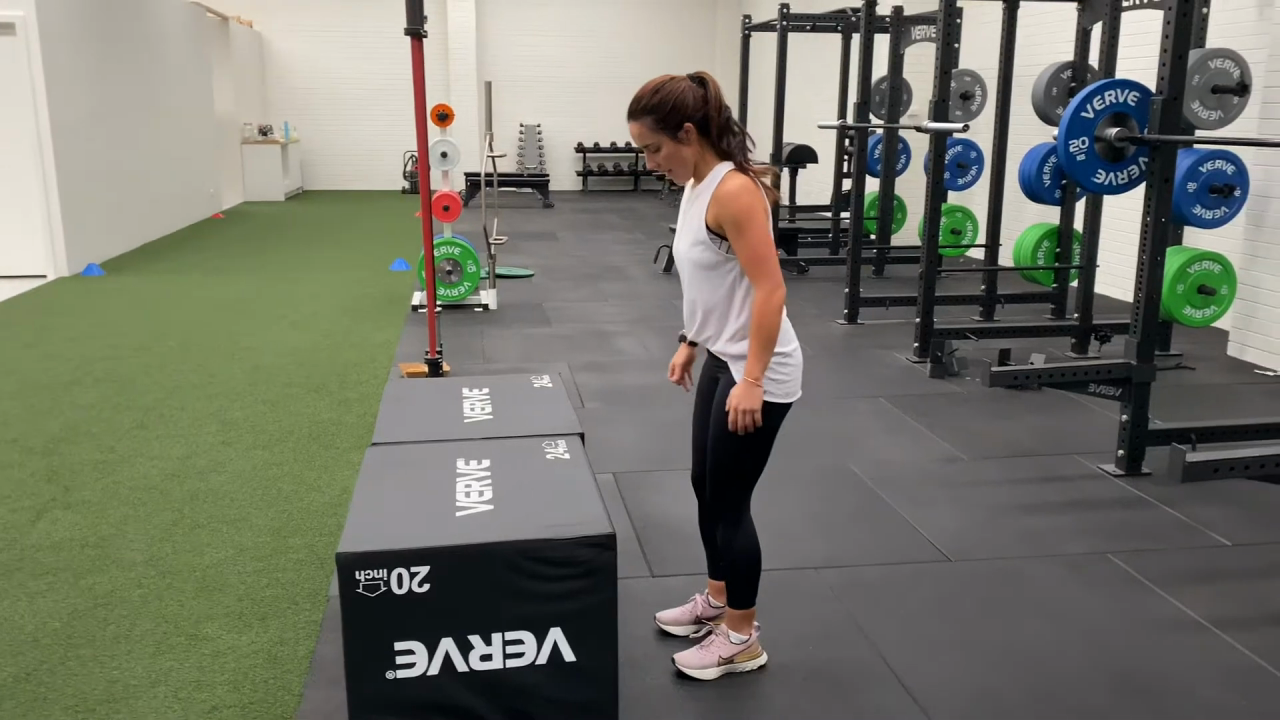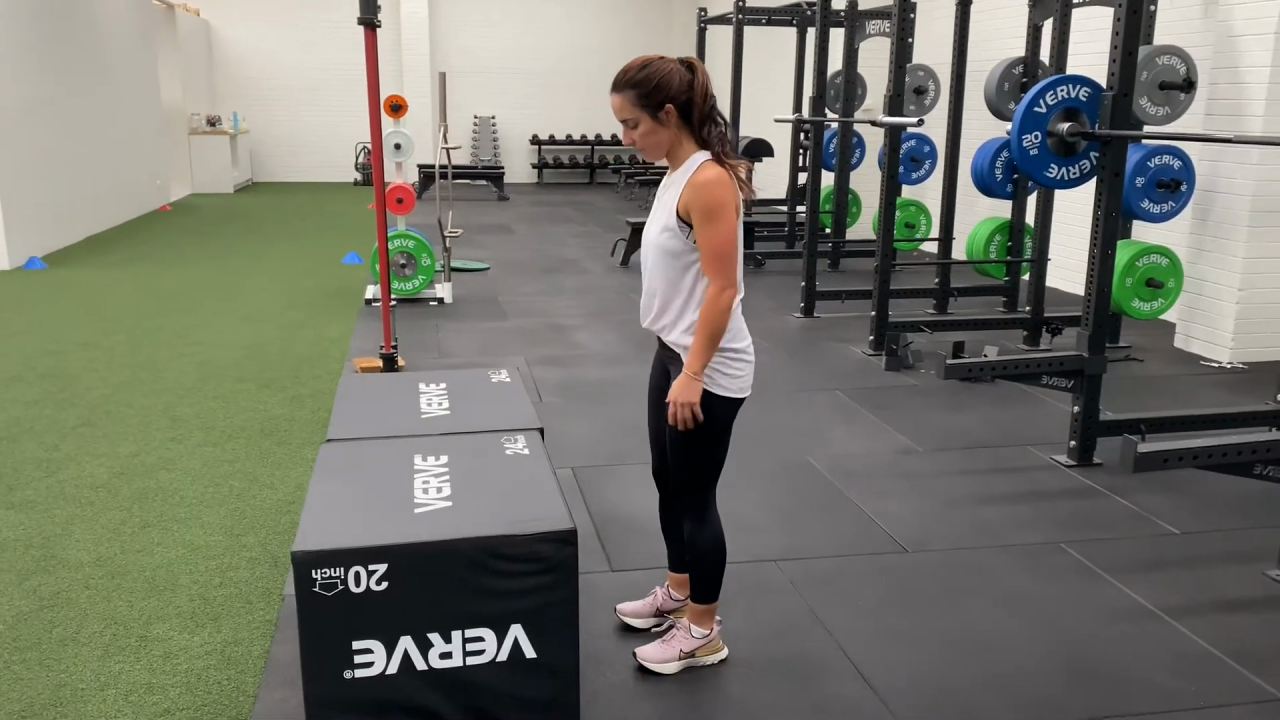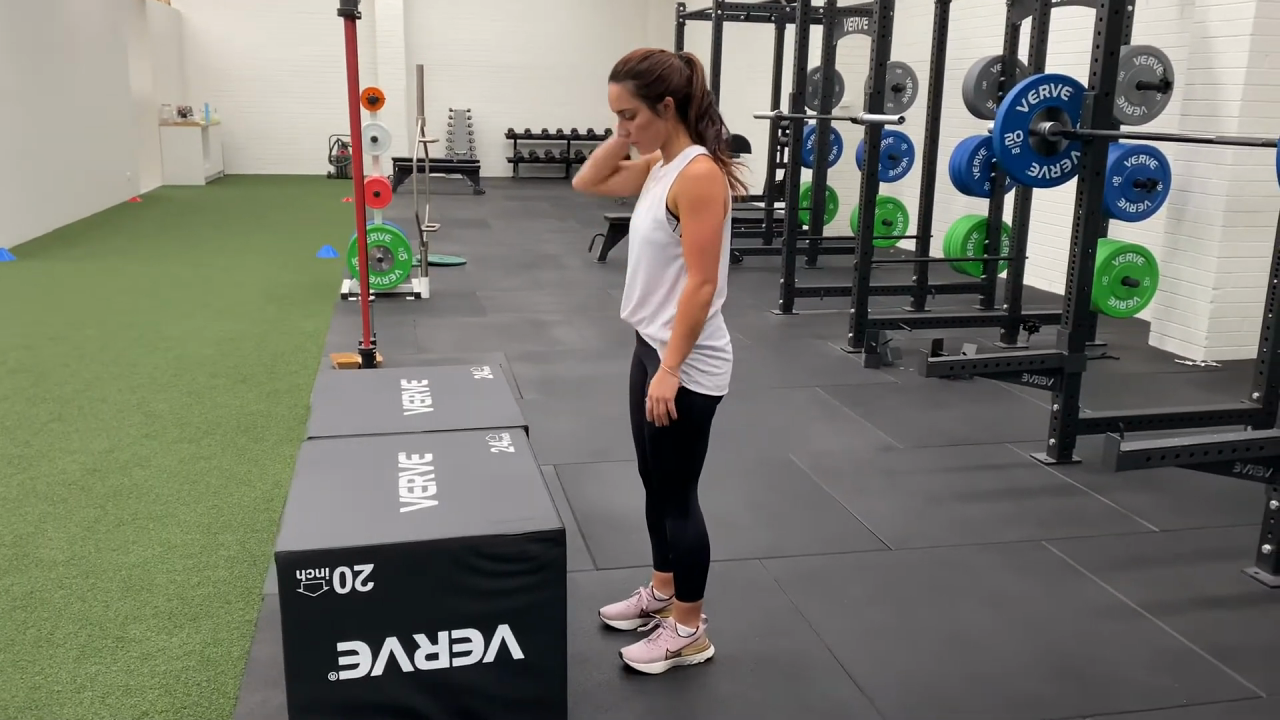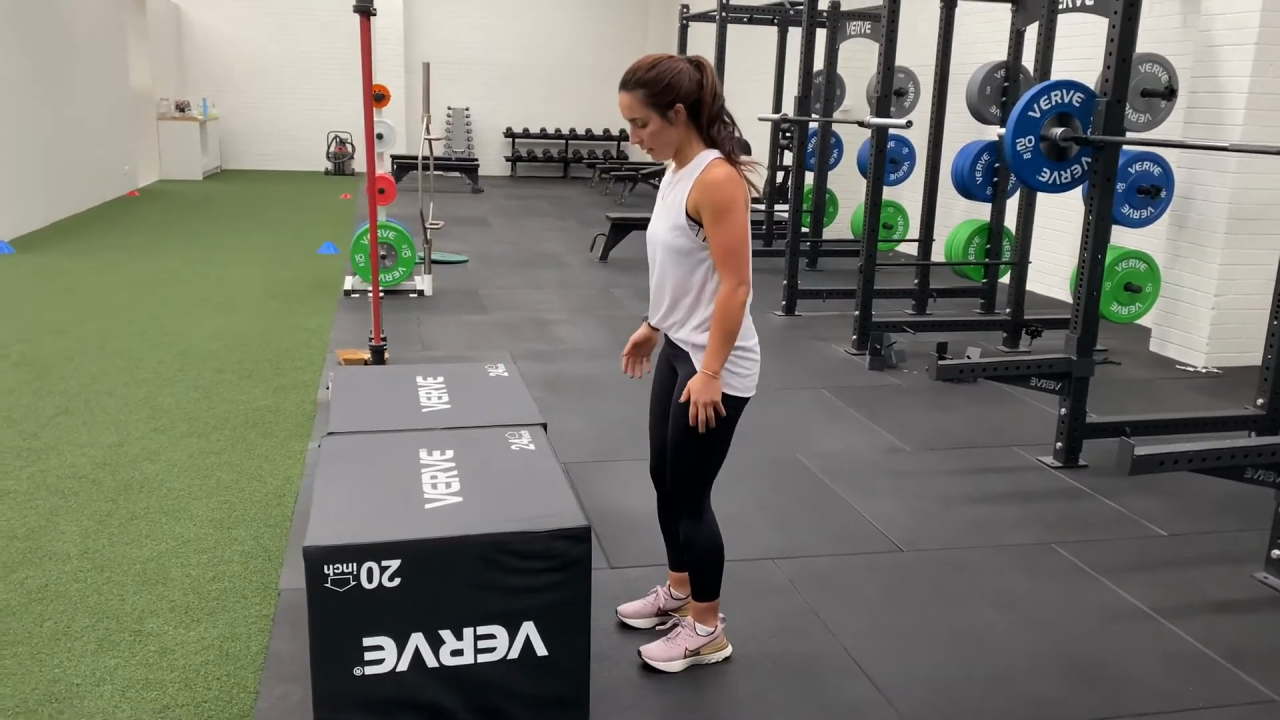
dt=1s
person 1, frame 1
left shoulder: (734, 190)
right shoulder: (697, 187)
left elbow: (769, 290)
left wrist: (752, 382)
right wrist: (690, 343)
left hip: (756, 372)
right hip: (723, 360)
left knee: (729, 500)
right knee: (706, 487)
left ankle: (742, 639)
right ankle: (717, 600)
person 1, frame 2
left shoulder: (709, 181)
right shoulder: (678, 174)
left elbow: (721, 288)
left wrist: (692, 377)
left hip: (708, 369)
right hip: (675, 353)
left knee: (695, 496)
right knee: (668, 484)
left ankle: (703, 632)
right ankle: (677, 592)
person 1, frame 3
left shoulder: (700, 174)
right shoulder: (661, 164)
left elbow: (701, 284)
right elbow: (588, 185)
left wrist: (671, 371)
right wrist: (626, 138)
left hip: (687, 364)
right hip: (652, 348)
left knee: (678, 494)
right knee: (655, 485)
left ankle: (689, 631)
right ankle: (662, 591)
person 1, frame 4
left shoulder: (717, 180)
right shoulder: (677, 173)
left elbow: (734, 285)
left wrist: (710, 374)
right wrist: (650, 328)
left hip: (714, 367)
right hip: (678, 352)
left knee: (689, 493)
right knee: (665, 480)
left ankle: (707, 630)
right ankle: (678, 591)
